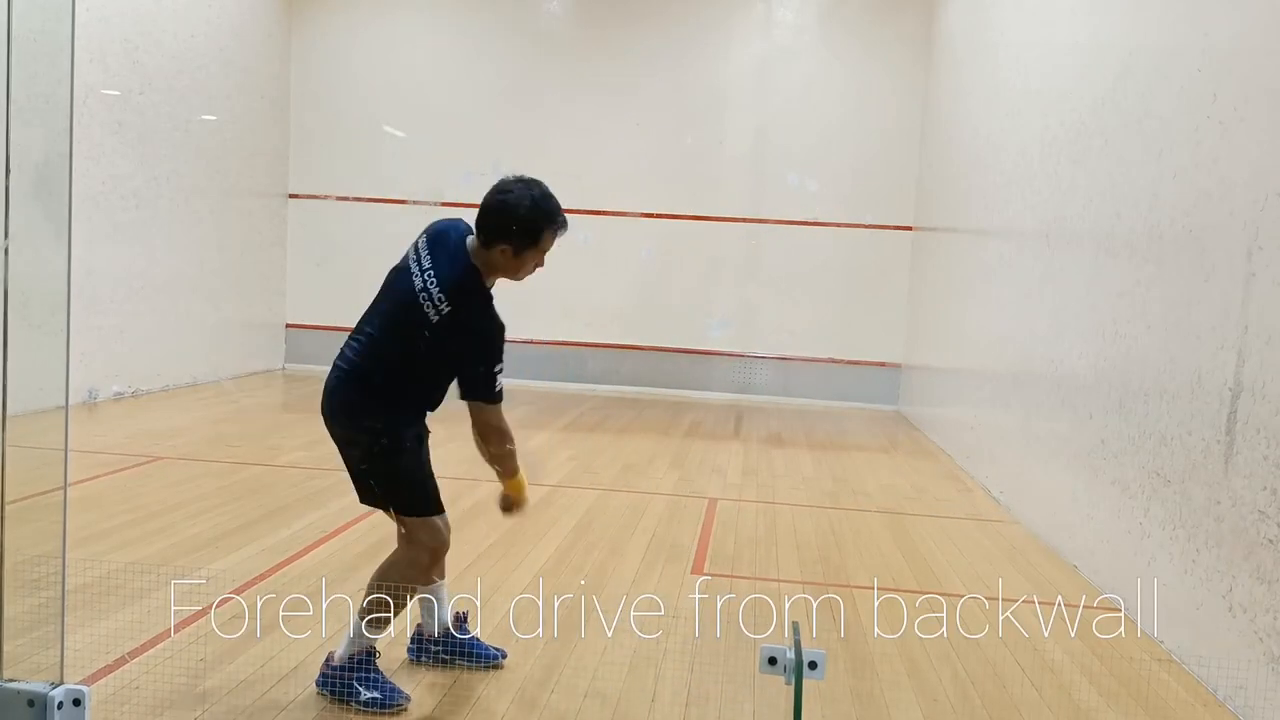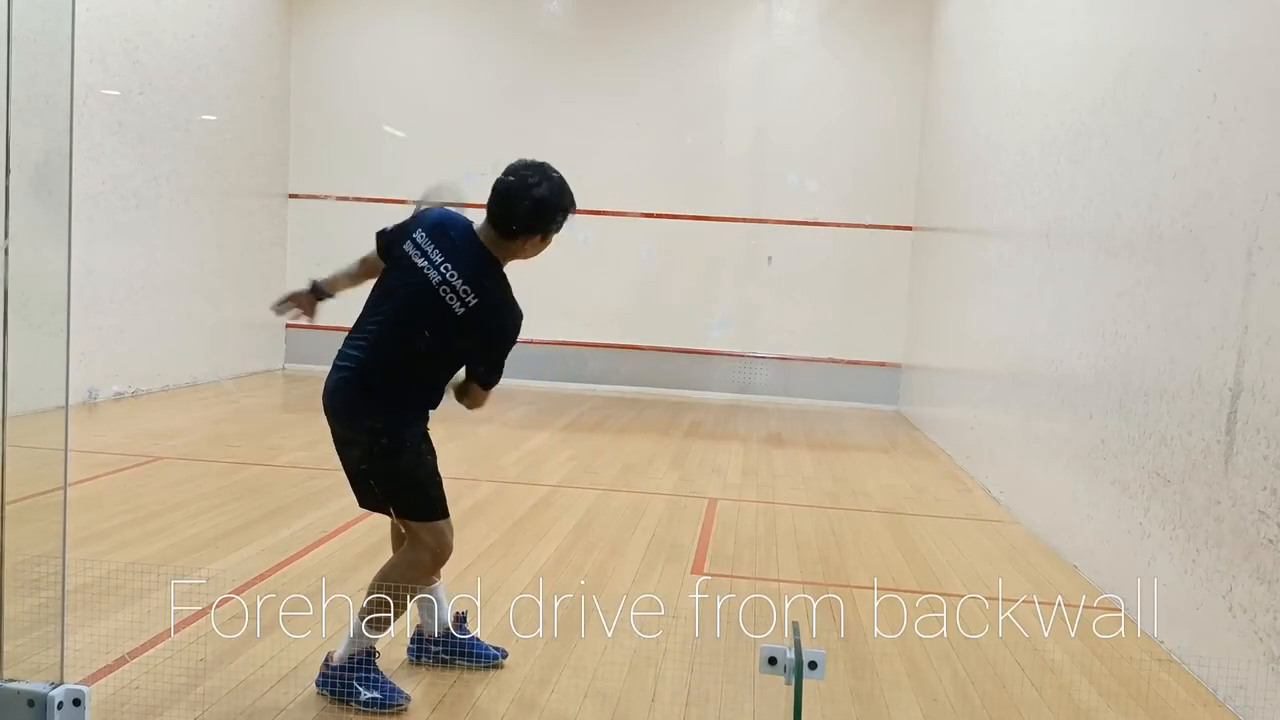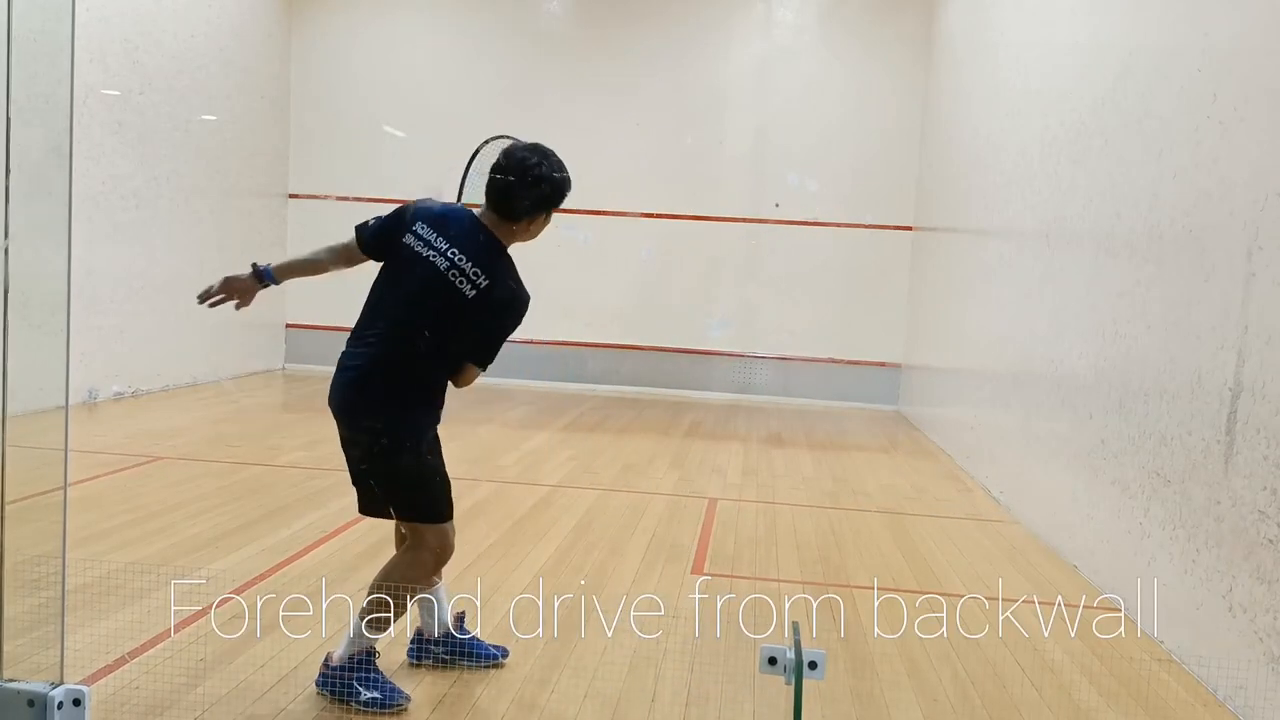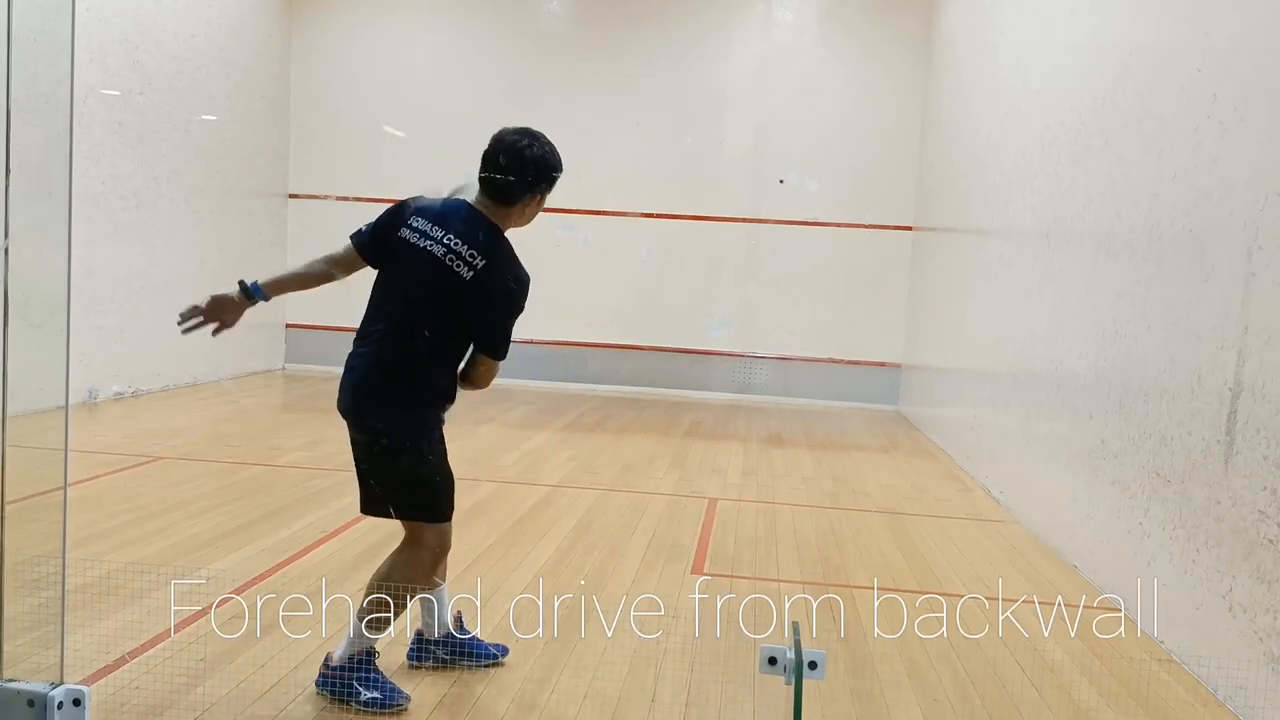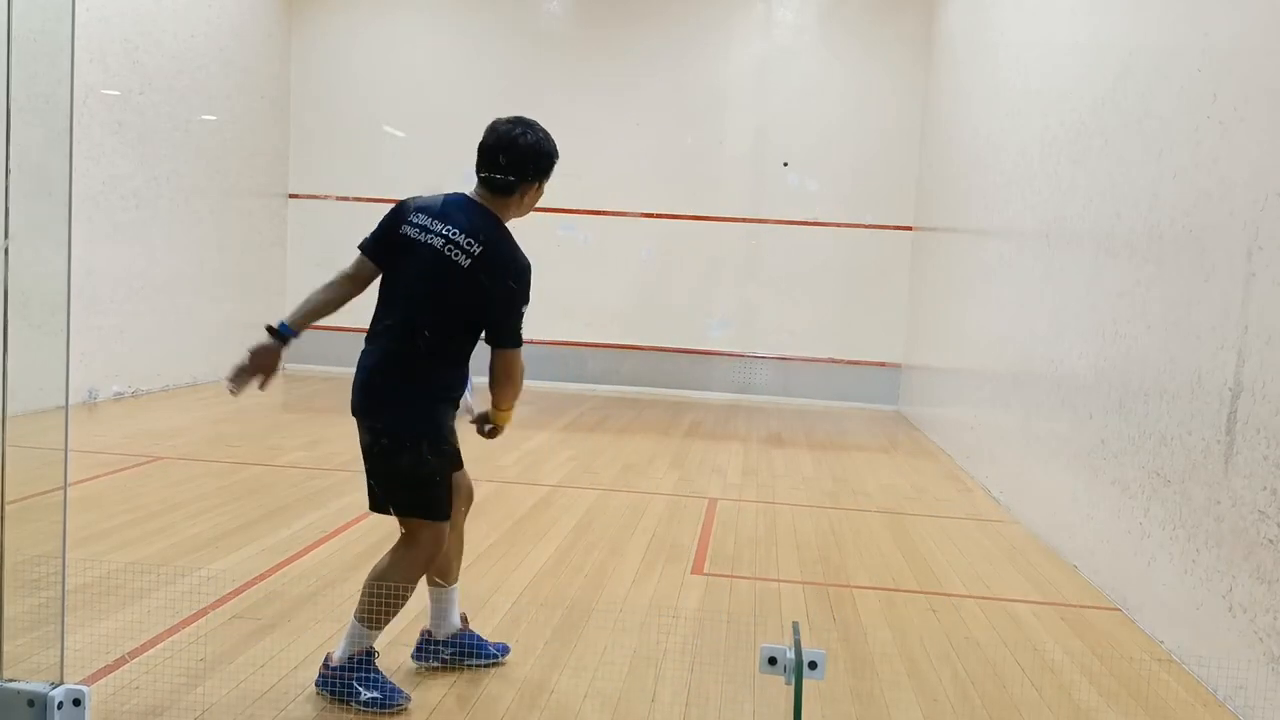
dt=0.2s
person 1, frame 1
left shoulder: (446, 233)
right shoulder: (477, 324)
right elbow: (489, 429)
right wrist: (514, 486)
left hip: (355, 389)
right hip: (373, 414)
left knee: (418, 515)
right knee: (428, 537)
left ankle: (436, 630)
right ankle: (346, 662)
person 1, frame 2
left shoulder: (433, 223)
right shoulder: (499, 310)
left elbow: (373, 263)
right elbow: (474, 395)
left wrist: (317, 290)
left hip: (350, 385)
right hip: (384, 413)
left knee: (415, 516)
right knee: (432, 541)
left ankle: (435, 632)
right ankle: (346, 663)
person 1, frame 3
left shoulder: (422, 215)
right shoulder: (506, 292)
left elbow: (339, 254)
right elbow: (461, 375)
left wrist: (261, 277)
left hip: (355, 387)
right hip: (392, 410)
left knee: (428, 515)
right knee: (430, 538)
left ankle: (437, 632)
right ankle: (347, 663)
person 1, frame 4
left shoulder: (414, 213)
right shoulder: (506, 276)
left elbow: (333, 264)
right elbow: (480, 375)
left wrist: (250, 295)
right wrist: (463, 376)
left hip: (369, 390)
right hip: (400, 407)
left knee: (439, 502)
right knee: (425, 536)
left ankle: (438, 632)
right ankle: (346, 662)
person 1, frame 5
left shoulder: (413, 212)
right shoulder: (507, 263)
left elbow: (345, 282)
right elbow: (506, 362)
left wrist: (278, 339)
right wrist: (498, 414)
left hip: (386, 392)
right hip: (410, 407)
left knee: (455, 494)
right knee: (421, 534)
left ankle: (445, 632)
right ankle: (347, 661)
